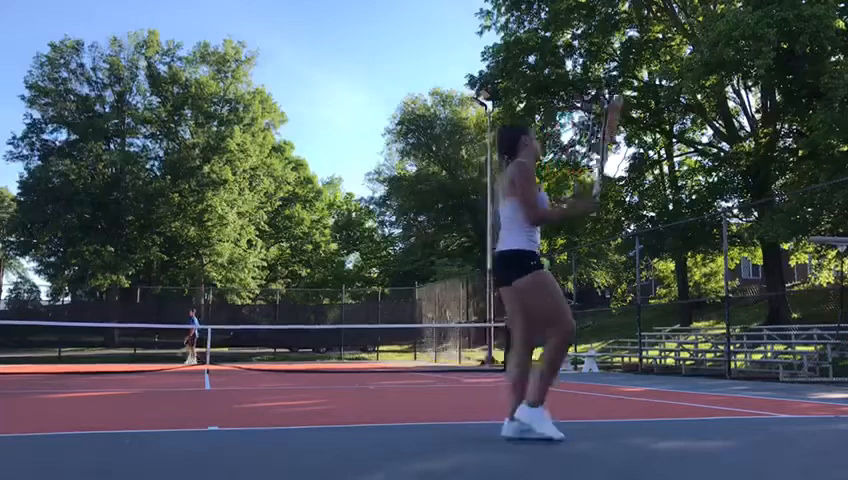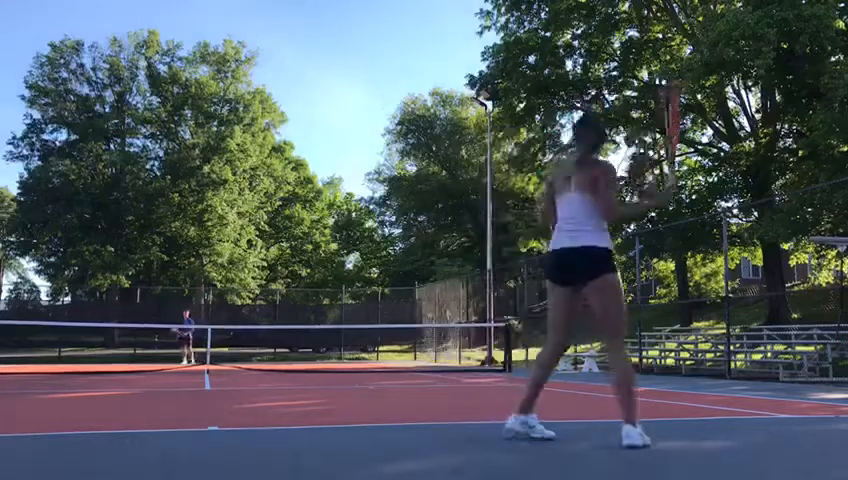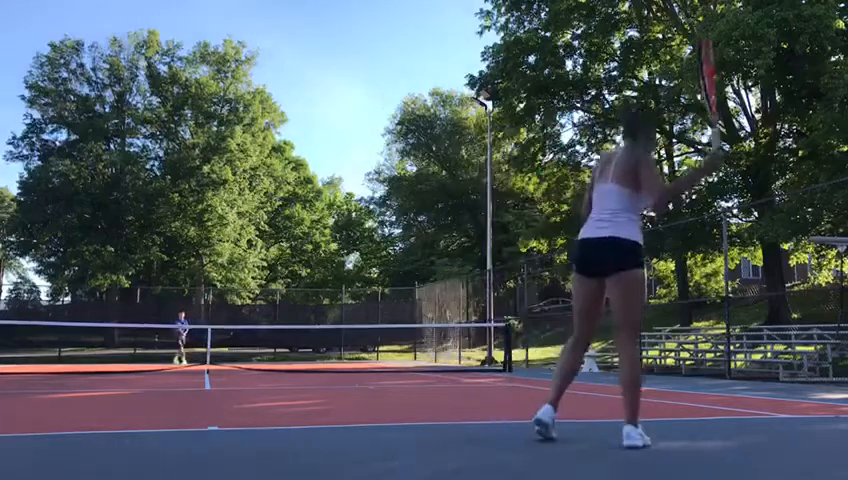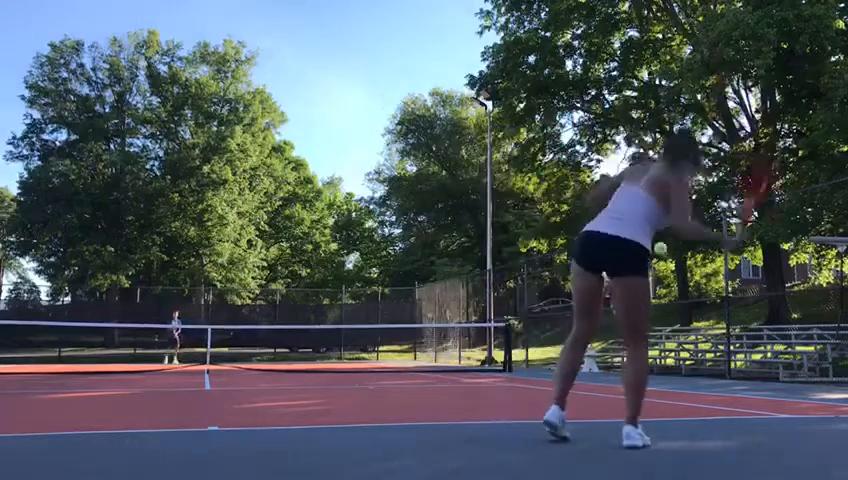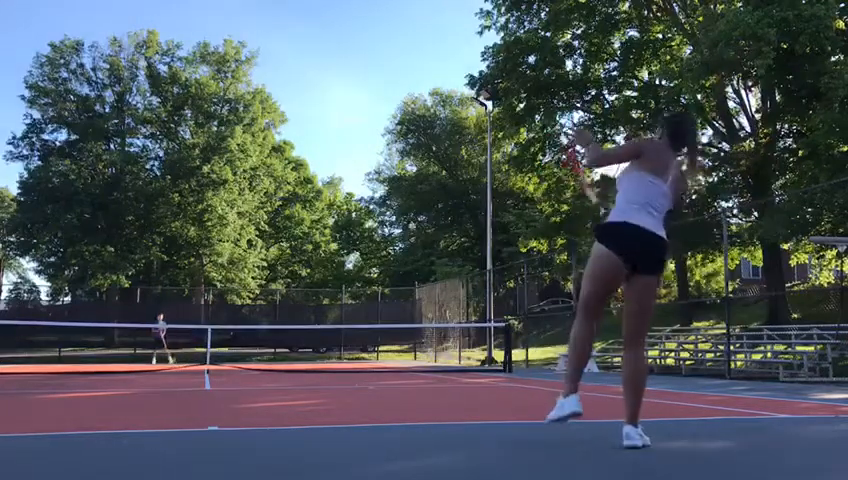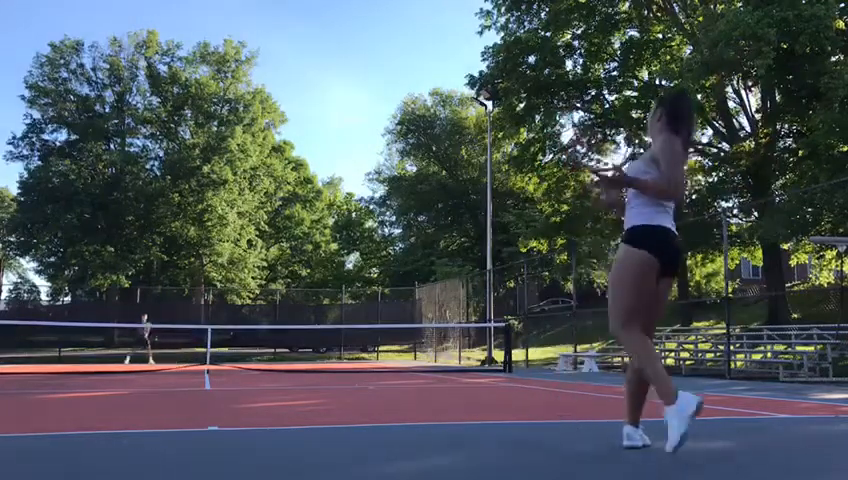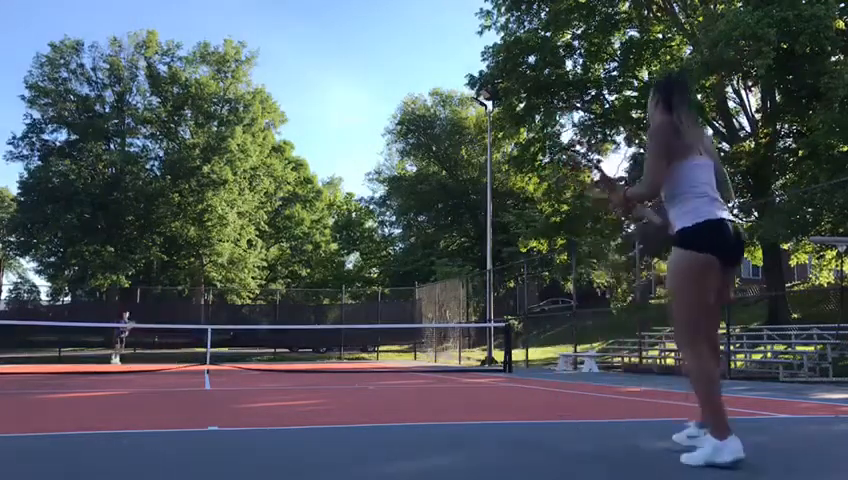
dt=0.4s
person 1, frame 1
left shoulder: (510, 173)
right shoulder: (523, 168)
right elbow: (534, 215)
right wrist: (575, 209)
left hip: (507, 259)
right hip: (520, 258)
left knee: (524, 341)
right knee: (564, 329)
left ankle: (517, 419)
right ankle: (533, 405)
person 1, frame 2
left shoulder: (557, 172)
right shoulder: (602, 169)
left elbow: (549, 219)
right elbow: (611, 215)
right wrist: (652, 203)
left hip: (558, 257)
right hip: (593, 256)
left knee: (555, 342)
right knee: (616, 343)
left ankle: (522, 415)
right ankle: (630, 426)
person 1, frame 3
left shoulder: (603, 161)
right shoulder: (642, 159)
right elbow: (660, 199)
right wrist: (703, 169)
left hip: (586, 246)
right hip: (621, 249)
left knee: (580, 337)
right knee: (627, 340)
left ankle: (549, 408)
right ankle: (631, 427)
person 1, frame 4
left shoulder: (637, 168)
right shoulder: (677, 181)
left elbow: (596, 195)
right elbow: (682, 226)
right wrist: (721, 239)
left hip: (590, 240)
right hip: (627, 251)
left knee: (580, 332)
right knee: (636, 343)
left ankle: (557, 409)
right ankle: (632, 426)
person 1, frame 5
left shoulder: (647, 147)
right shoulder: (680, 179)
left elbow: (595, 159)
left wrist: (586, 142)
left hip: (619, 235)
right hip: (653, 246)
left knee: (586, 316)
right knee: (635, 340)
left ankle: (570, 395)
right ankle: (632, 427)
person 1, frame 6
left shoulder: (666, 141)
right shoulder: (670, 151)
left elbow: (673, 190)
left wrist: (628, 181)
right wrist: (618, 185)
left hip: (645, 238)
right hip: (668, 244)
left knee: (625, 326)
right knee: (639, 333)
left ankle: (676, 401)
right ankle: (634, 427)
person 1, frame 7
left shoulder: (662, 129)
right shoulder: (699, 136)
left elbow: (650, 188)
left wrist: (625, 197)
left hip: (697, 236)
right hip: (727, 232)
left knee: (691, 340)
right knee: (704, 339)
left ankle: (722, 439)
right ankle: (706, 426)
